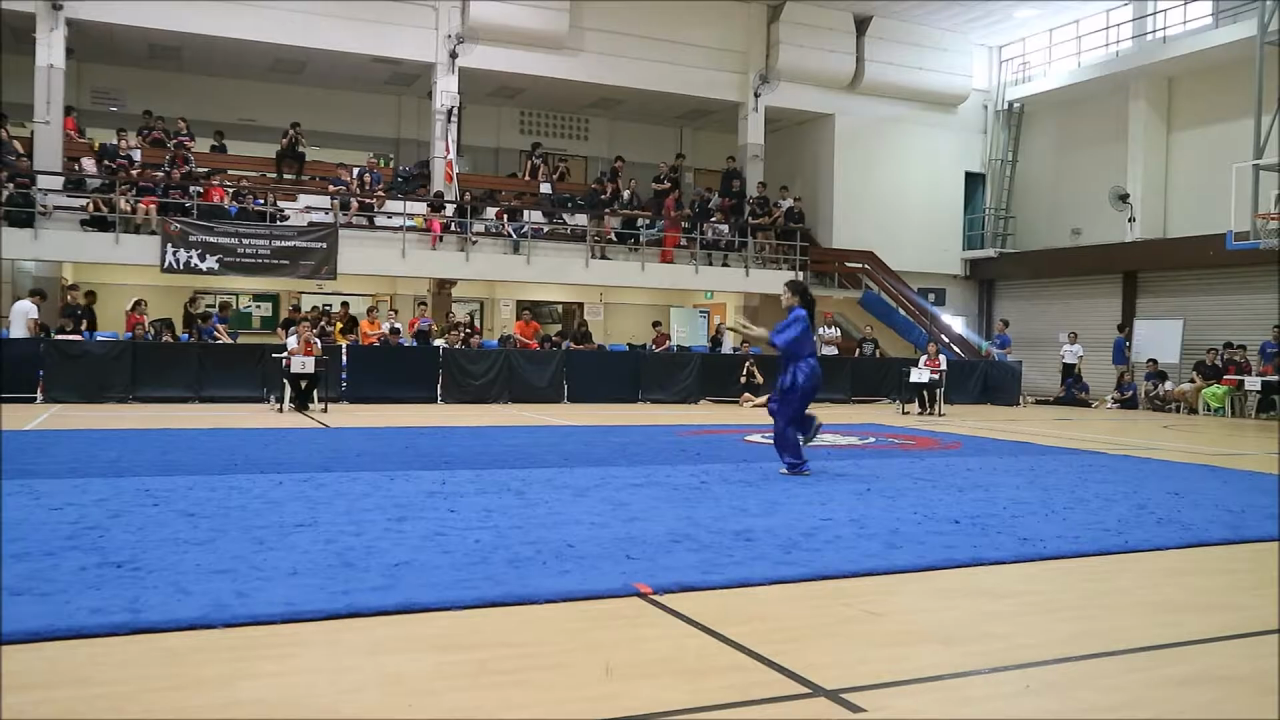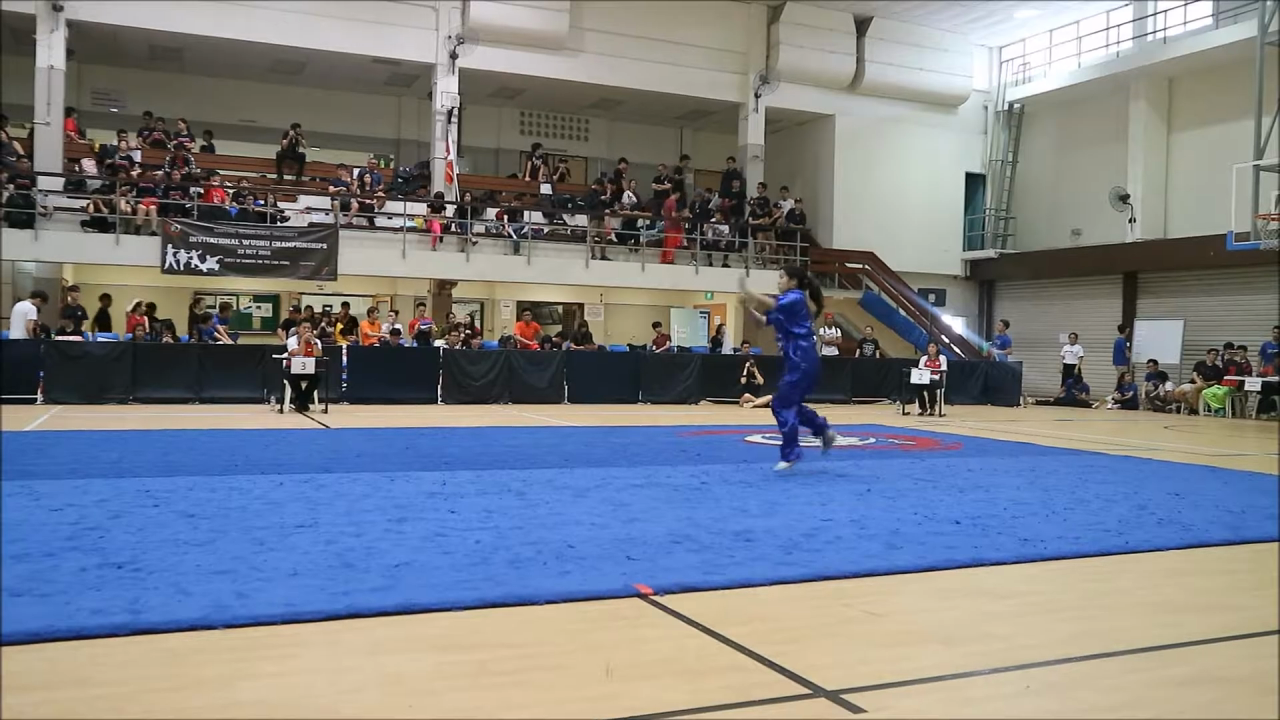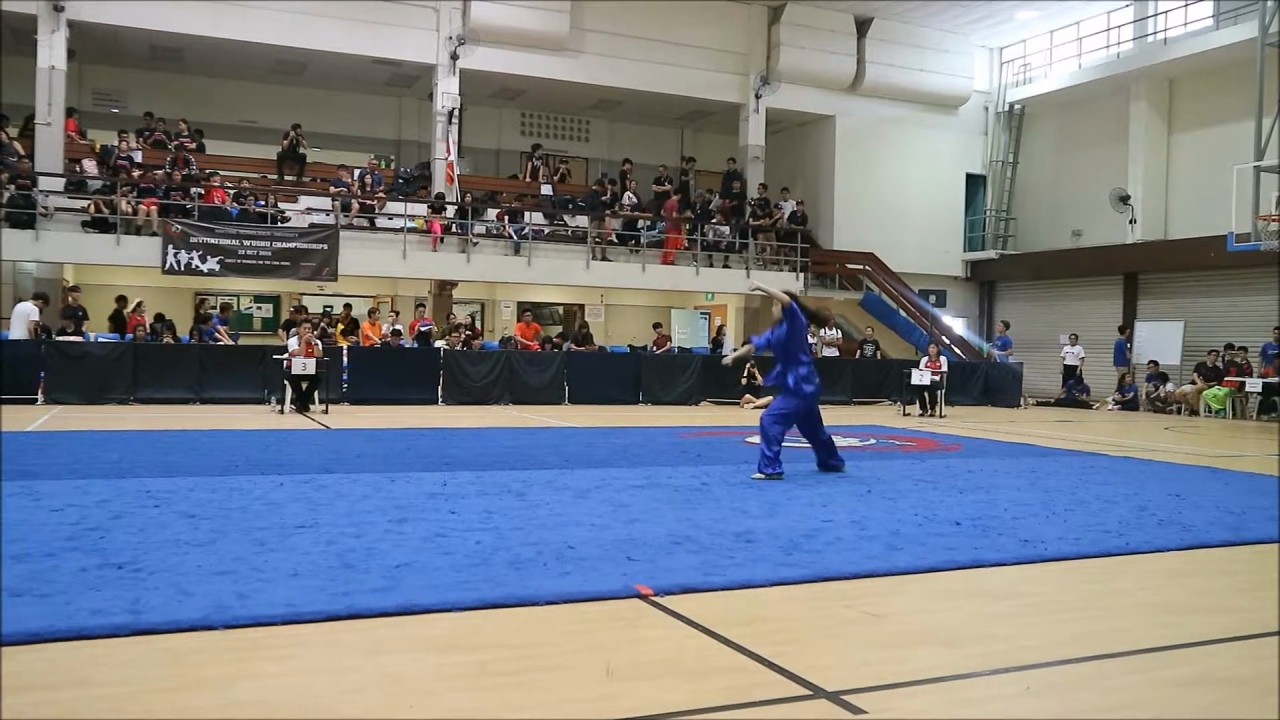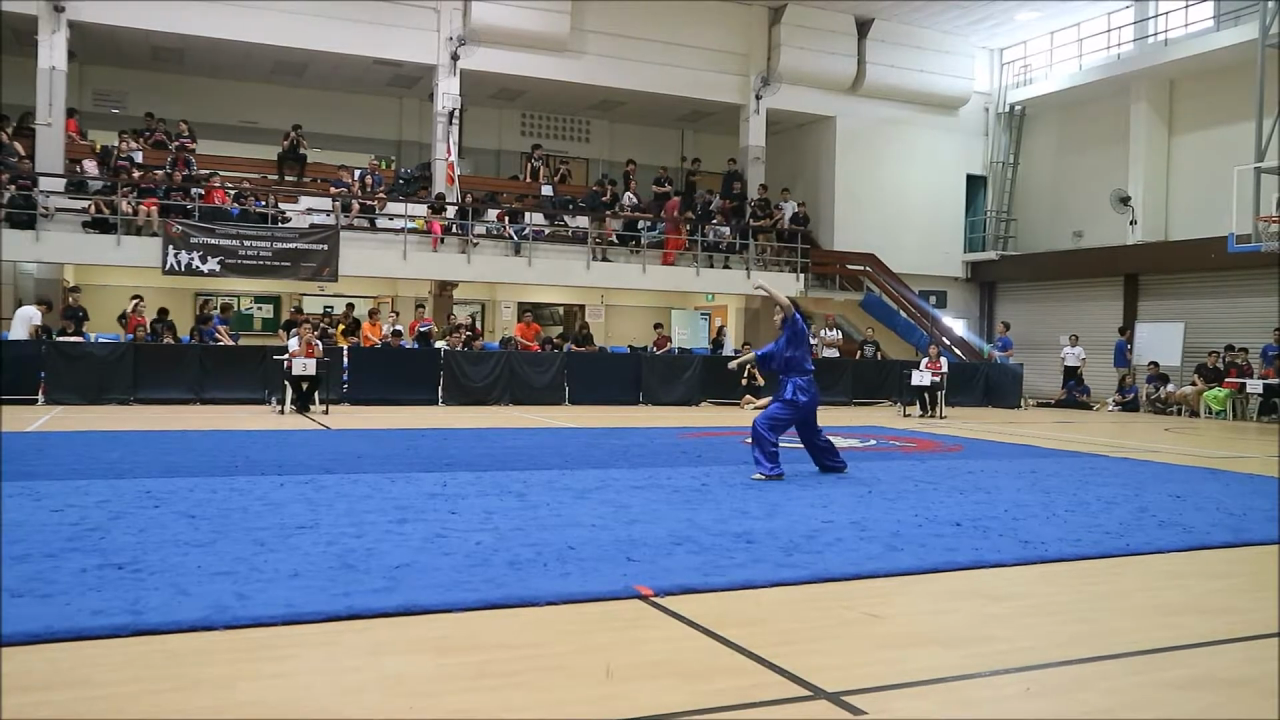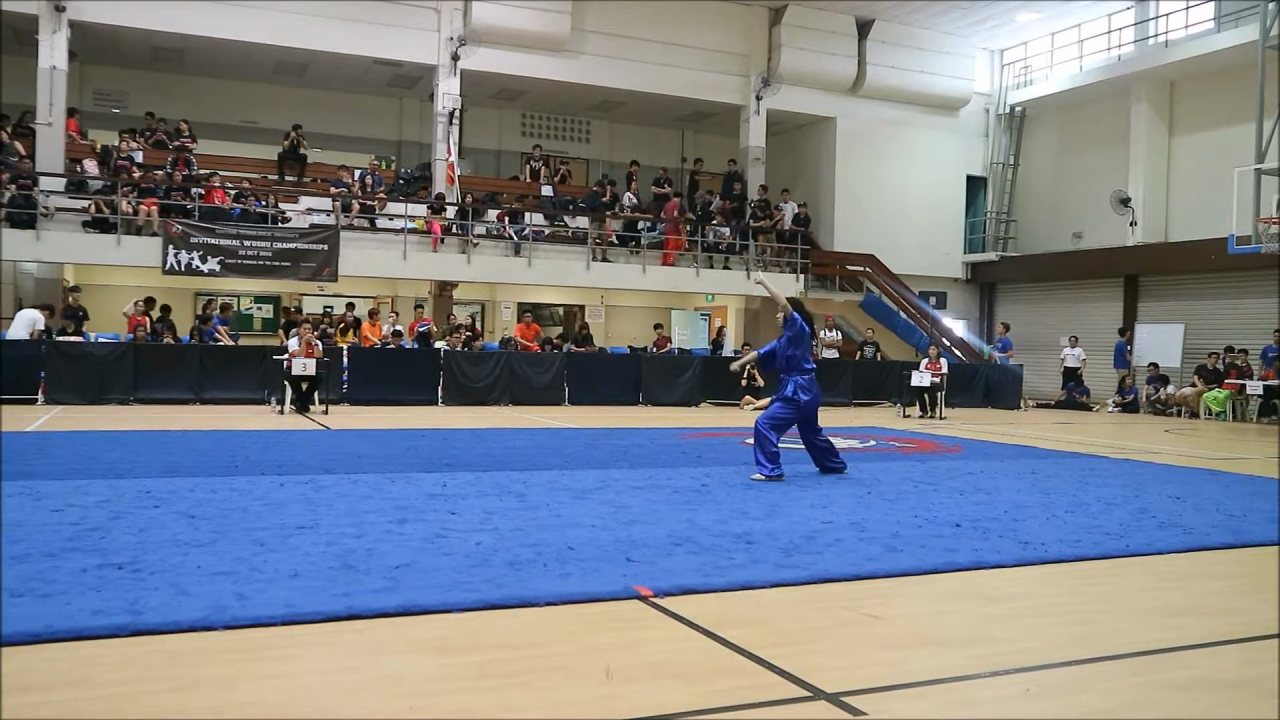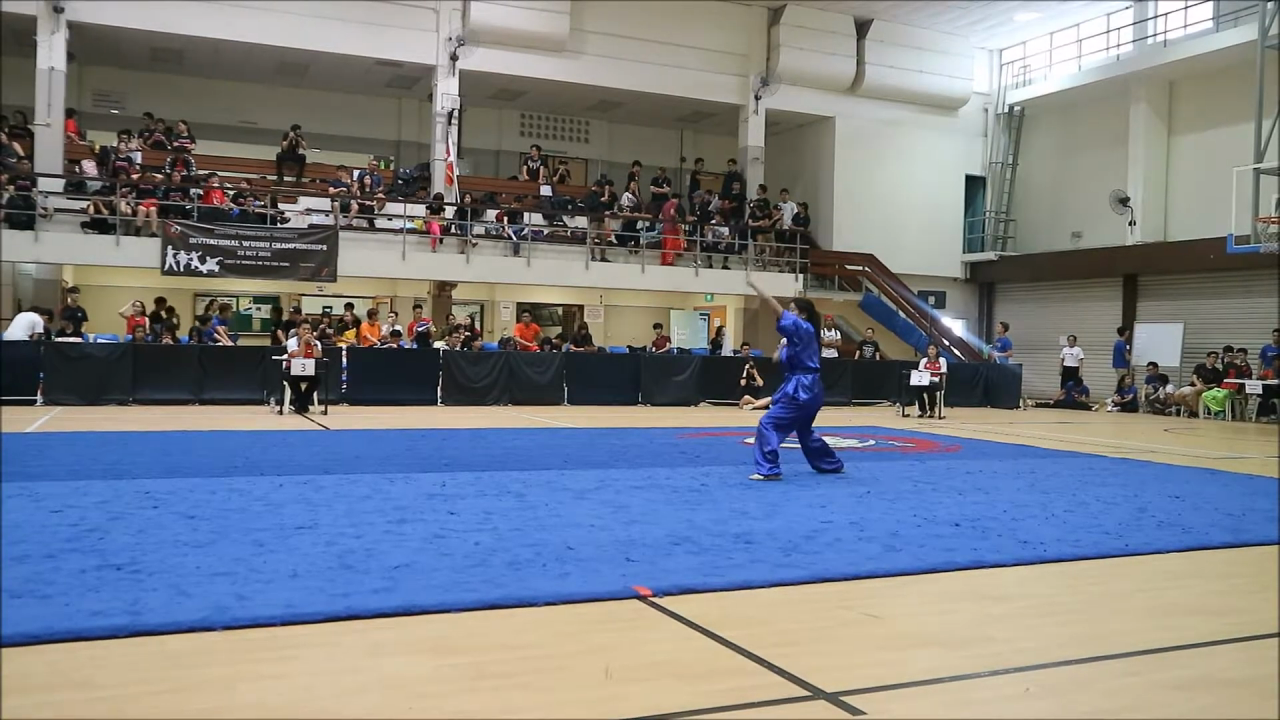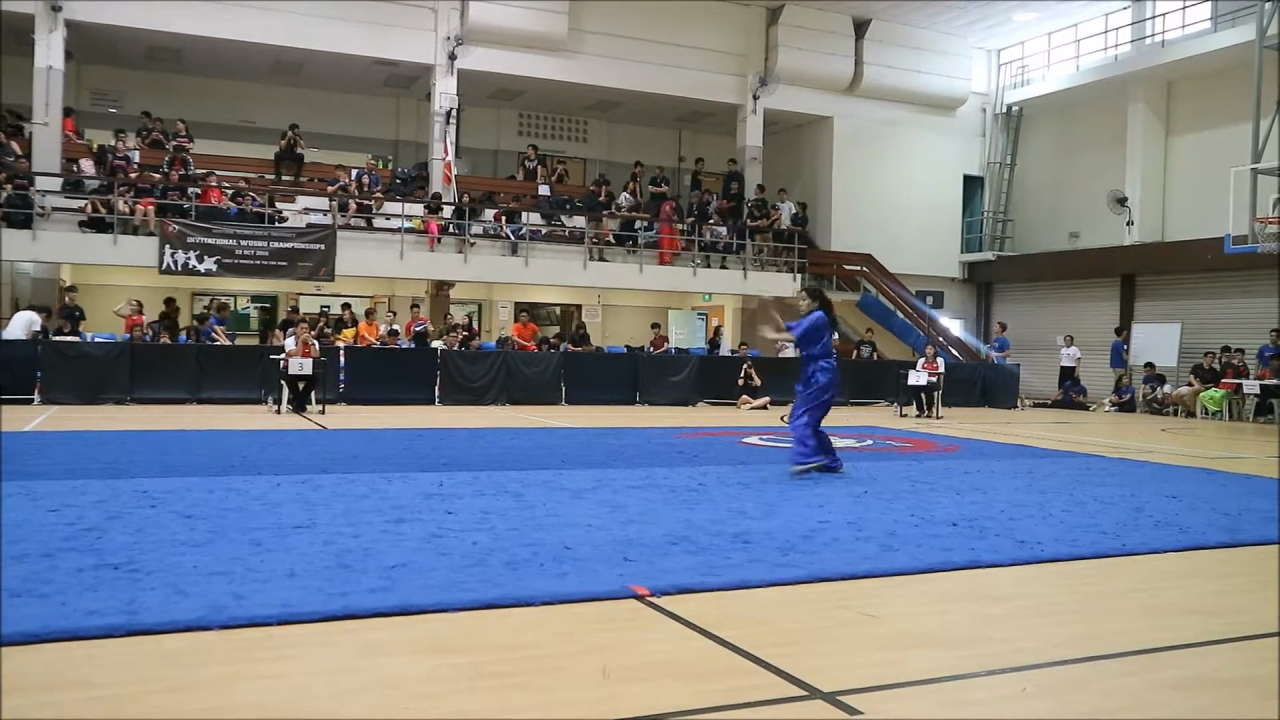
dt=0.2s
person 1, frame 1
left shoulder: (799, 317)
right shoulder: (797, 316)
left elbow: (777, 341)
right elbow: (775, 336)
left wrist: (746, 333)
right wrist: (748, 328)
left hip: (801, 374)
right hip: (802, 373)
left knee: (786, 421)
right knee: (777, 407)
left ankle: (797, 466)
right ankle: (808, 422)
person 1, frame 2
left shoulder: (795, 298)
right shoulder: (789, 300)
left elbow: (773, 304)
right elbow: (766, 319)
left wrist: (747, 292)
right wrist: (752, 311)
left hip: (800, 358)
right hip: (799, 358)
left knee: (783, 405)
right knee: (790, 403)
left ankle: (790, 455)
right ankle: (823, 431)
person 1, frame 3
left shoulder: (795, 321)
right shoulder: (777, 331)
left elbow: (786, 301)
right elbow: (756, 344)
left wrist: (761, 287)
right wrist: (733, 356)
left hip: (801, 384)
right hip: (797, 383)
left knee: (771, 420)
right knee: (811, 428)
left ankle: (771, 469)
right ankle: (833, 463)
person 1, frame 4
left shoulder: (797, 332)
right shoulder: (781, 341)
left elbow: (787, 305)
right elbow: (759, 354)
left wrist: (763, 286)
right wrist: (738, 361)
left hip: (798, 393)
right hip: (799, 393)
left knee: (762, 424)
right knee: (811, 434)
left ankle: (771, 470)
right ankle: (836, 464)
person 1, frame 5
left shoulder: (799, 331)
right shoulder: (785, 339)
left elbow: (786, 304)
right elbow: (762, 353)
left wrist: (763, 282)
right wrist: (740, 363)
left hip: (799, 391)
right hip: (804, 391)
left knee: (764, 424)
right knee: (811, 434)
left ankle: (771, 470)
right ankle: (836, 465)
person 1, frame 6
left shoulder: (802, 328)
right shoulder: (797, 335)
left elbow: (777, 308)
right elbow: (787, 359)
left wrist: (754, 285)
right wrist: (782, 356)
left hip: (801, 389)
right hip: (809, 389)
left knee: (768, 424)
right knee: (805, 433)
left ankle: (768, 470)
right ankle: (832, 464)
person 1, frame 7
left shoulder: (817, 318)
right shoulder: (810, 320)
left elbow: (794, 337)
right elbow: (787, 328)
left wrist: (772, 336)
left hip: (820, 376)
right hip: (819, 375)
left knee: (800, 418)
right knee: (810, 422)
left ankle: (808, 458)
right ankle: (830, 462)
